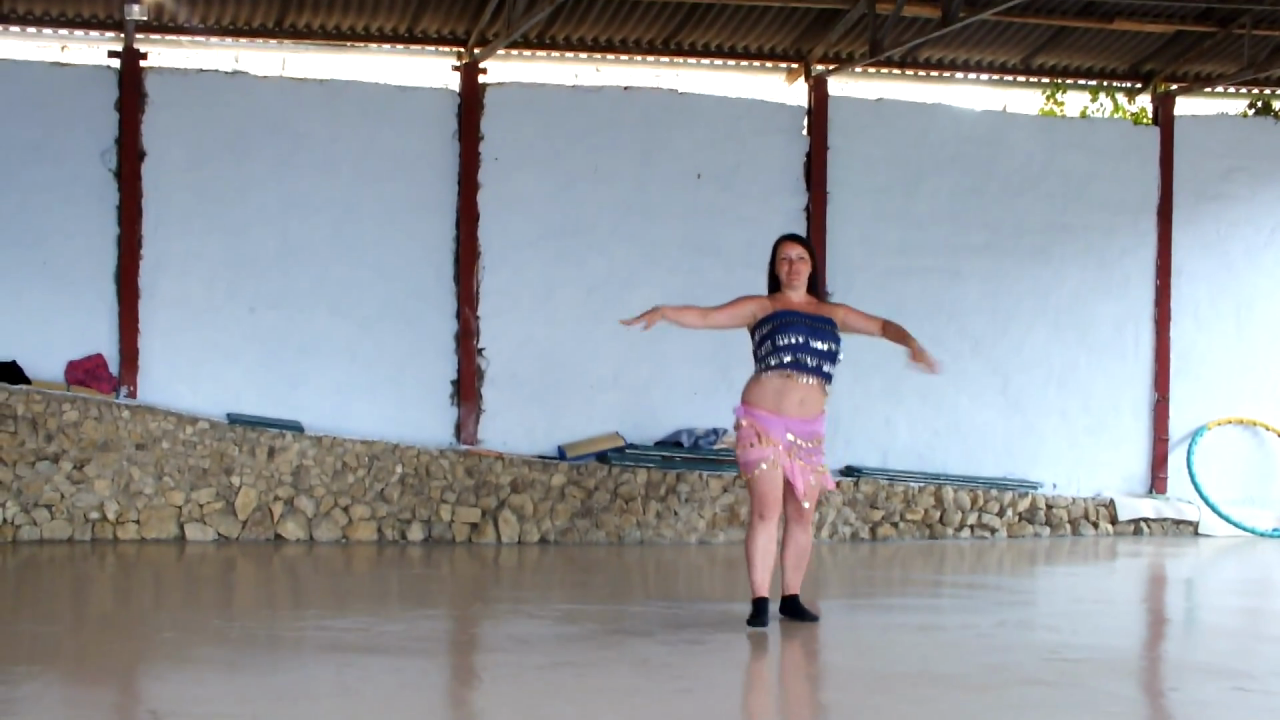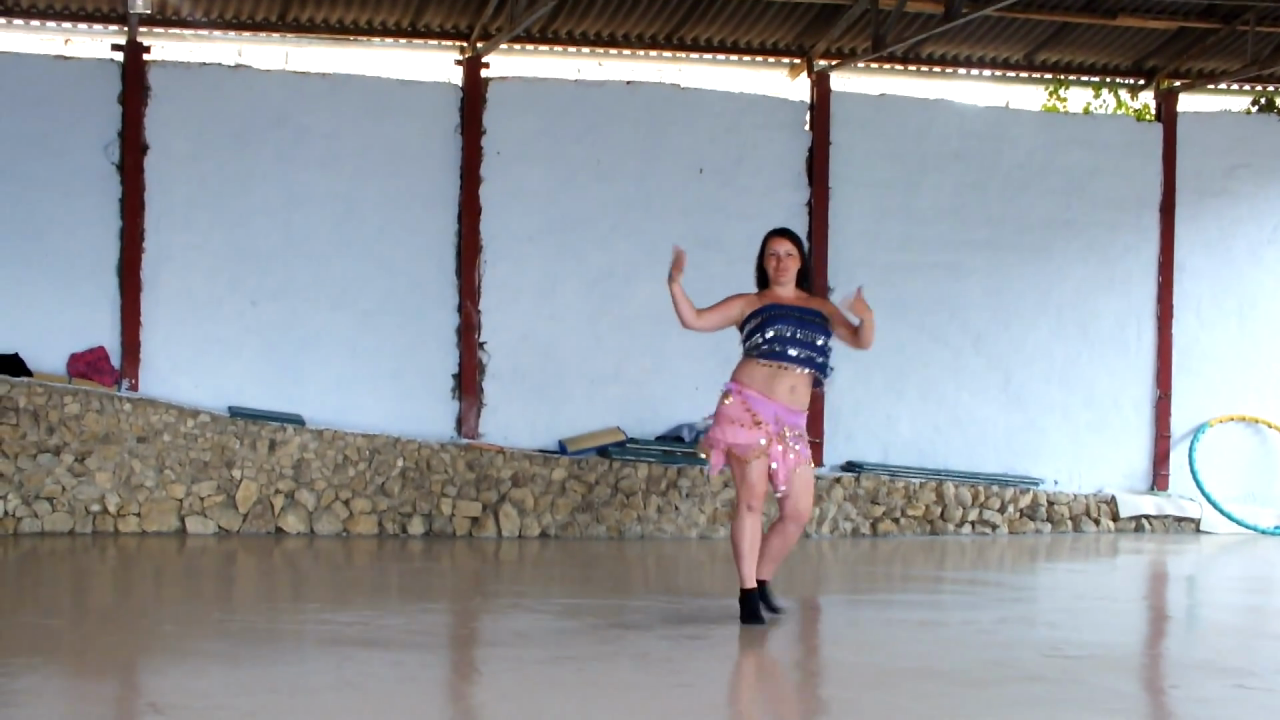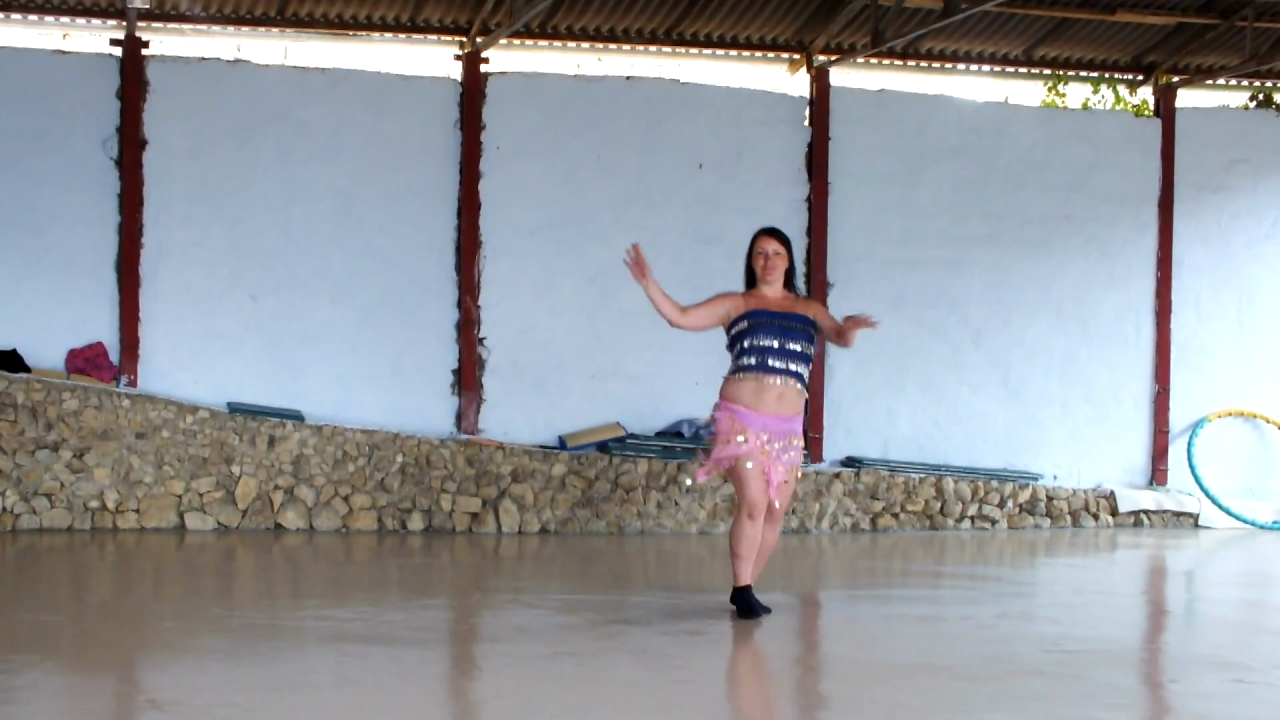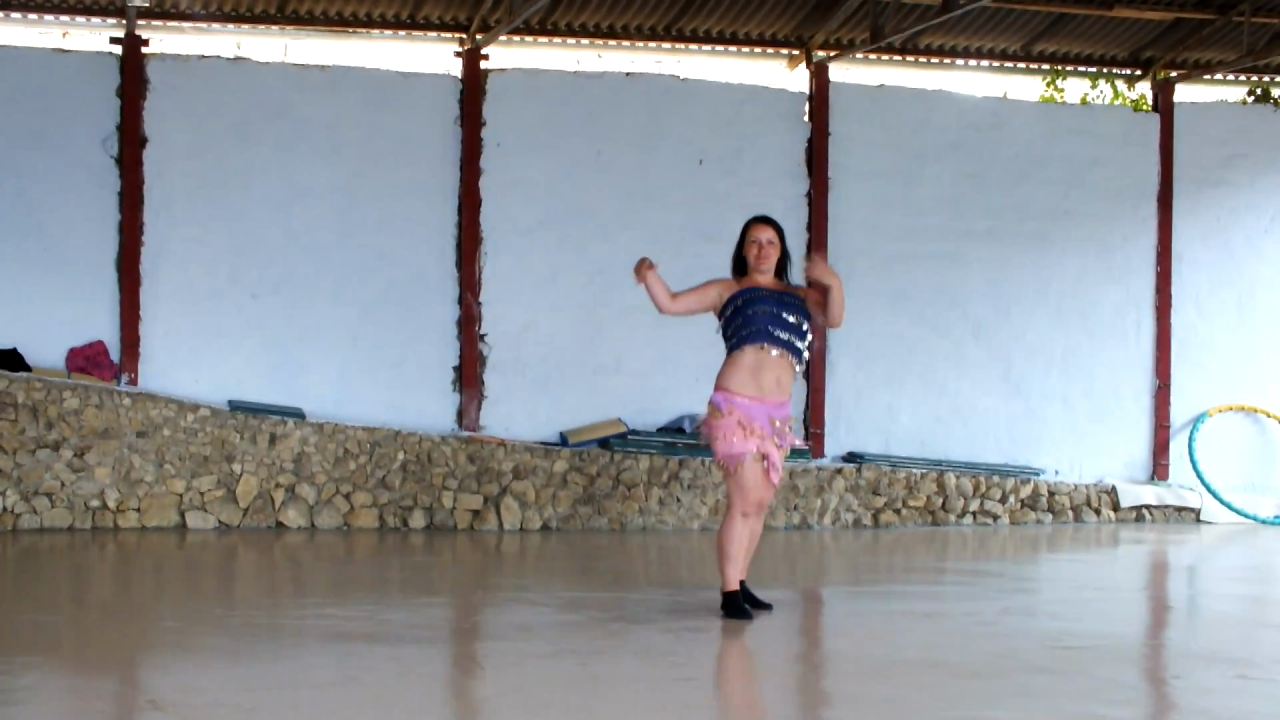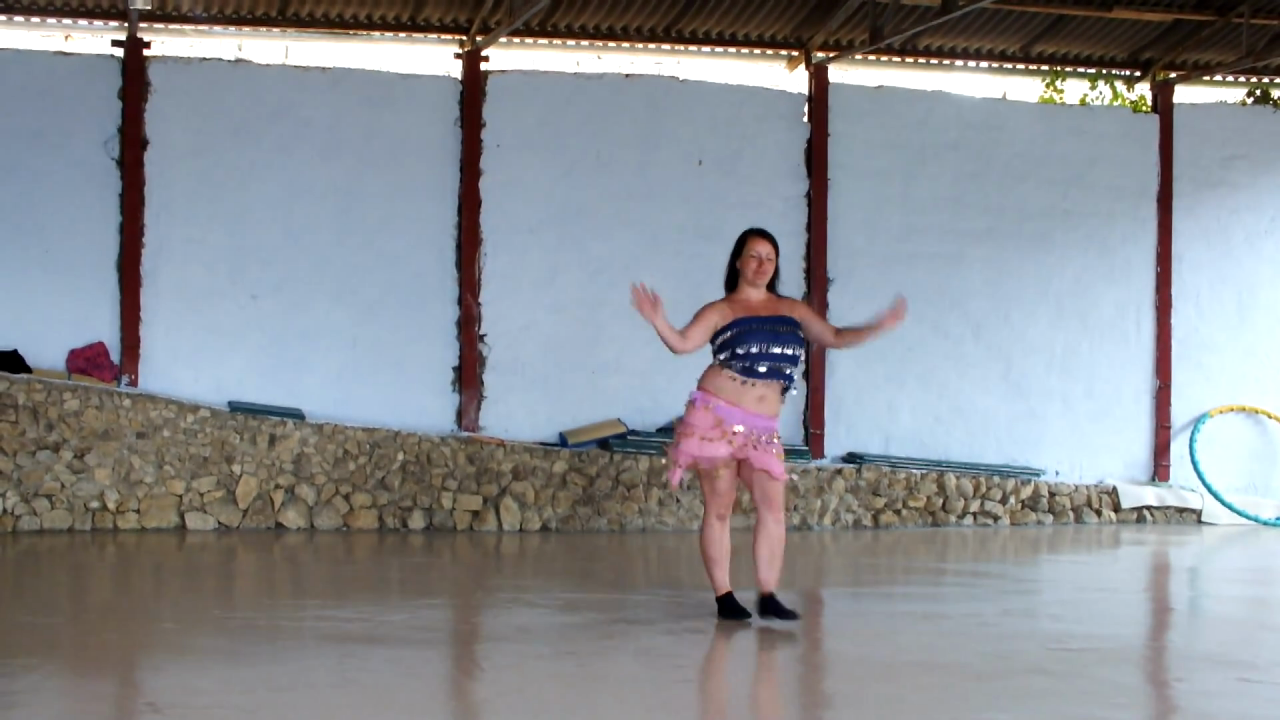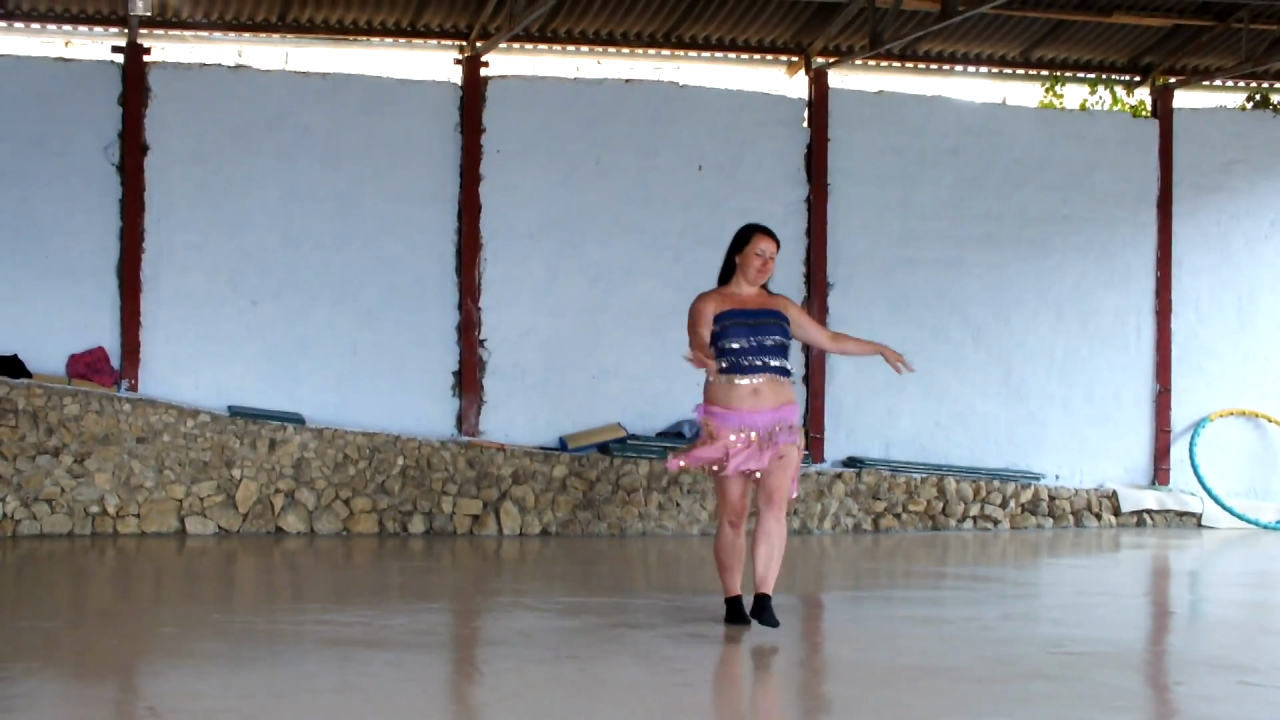
dt=0.2s
person 1, frame 1
left shoulder: (832, 312)
right shoulder: (760, 306)
left elbow: (884, 326)
right elbow: (702, 318)
left wrist: (913, 345)
right wrist: (661, 312)
left hip: (808, 428)
right hip: (763, 422)
left knee: (802, 517)
right knee: (766, 511)
left ankle: (791, 598)
right ankle: (760, 602)
person 1, frame 2
left shoulder: (821, 308)
right shoulder: (749, 304)
left elbow: (860, 340)
right elbow: (693, 321)
left wrist: (864, 317)
right wrist: (676, 282)
left hip: (792, 421)
right hip: (748, 408)
left knee: (799, 512)
right knee: (751, 500)
left ankle: (760, 581)
right ankle: (749, 594)
person 1, frame 3
left shoulder: (808, 310)
right shoulder: (739, 304)
left elbow: (837, 337)
right elbow: (679, 316)
left wrist: (850, 328)
right wrist: (647, 283)
left hip: (786, 424)
right hip: (740, 417)
left knee: (776, 512)
right knee: (753, 507)
left ankle: (744, 587)
right ankle: (743, 593)
person 1, frame 4
left shoulder: (800, 294)
right shoulder: (726, 288)
left elbow: (833, 318)
right elbow: (671, 303)
left wrist: (831, 283)
right wrist: (649, 275)
left hip: (775, 413)
right hip: (735, 407)
left knee: (759, 503)
right knee: (744, 504)
left ankle: (737, 583)
right ankle: (730, 594)
person 1, frame 5
left shoulder: (792, 311)
right shoulder: (721, 311)
left elbow: (835, 337)
right elbow: (682, 343)
left wrist: (876, 328)
right wrist: (657, 321)
left hip: (760, 428)
right hip: (715, 416)
left knee: (774, 504)
right knee: (719, 508)
left ankle: (769, 596)
right ankle: (723, 596)
person 1, frame 6
left shoulder: (780, 306)
right shoulder: (709, 304)
left elbow: (827, 339)
right elbow: (698, 342)
left wrist: (880, 349)
right wrist: (705, 359)
left hip: (778, 421)
right hip: (728, 423)
left knee: (775, 505)
right knee: (732, 514)
left ankle: (763, 599)
right ankle: (733, 601)
